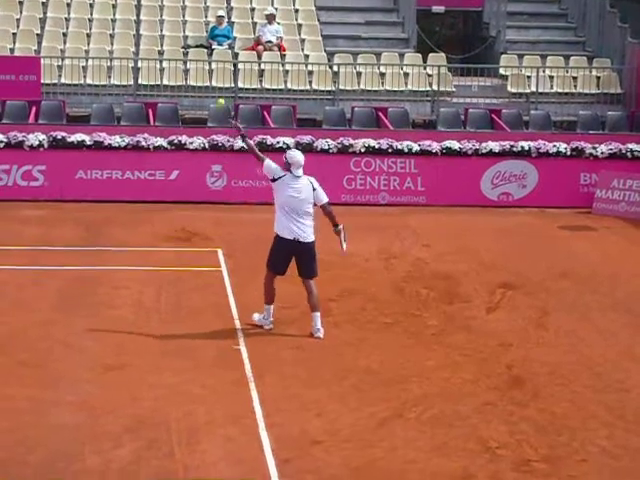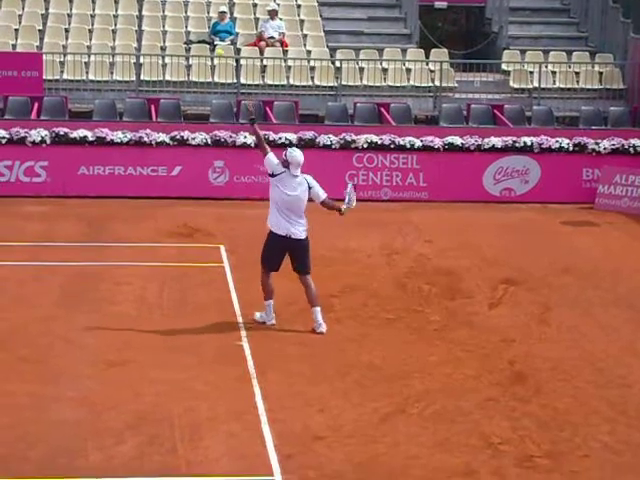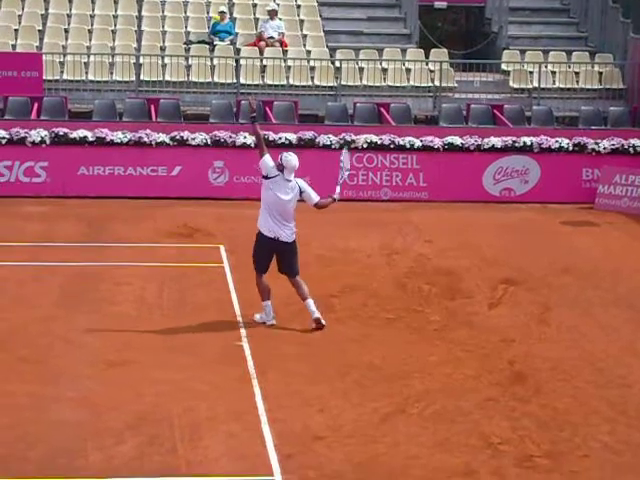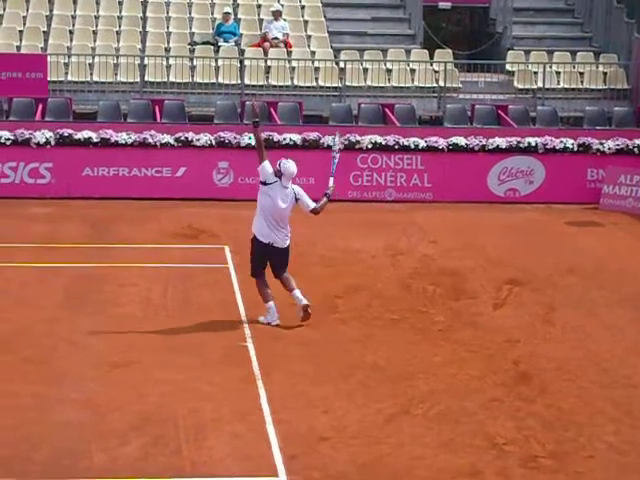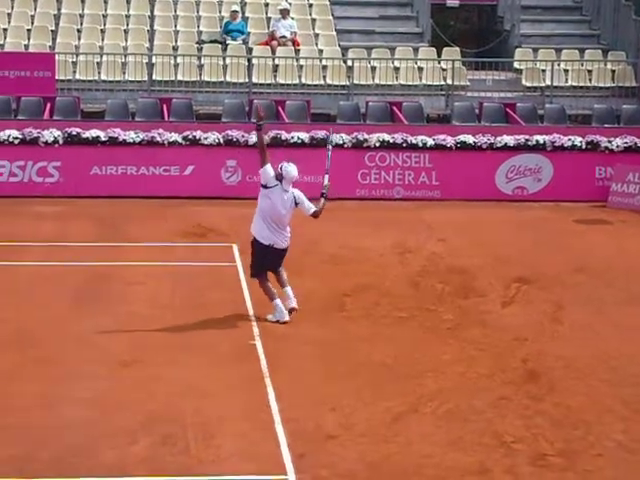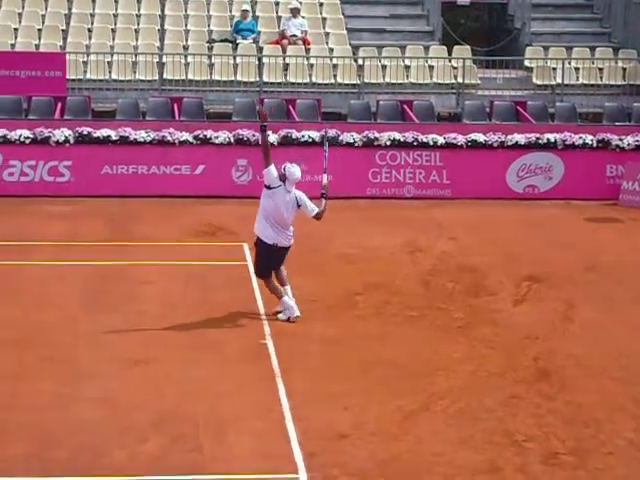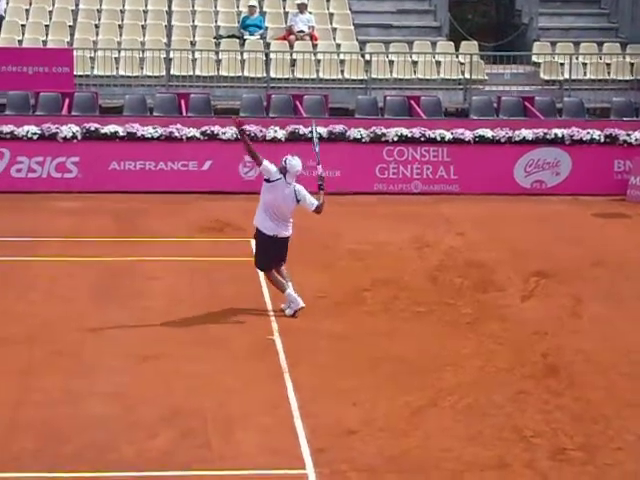
dt=0.1s
person 1, frame 1
left shoulder: (277, 176)
right shoulder: (311, 183)
left elbow: (257, 154)
right elbow: (326, 207)
left wrist: (242, 135)
right wrist: (337, 225)
left hip: (284, 238)
right hip: (306, 239)
left knee: (270, 276)
right knee: (308, 282)
left ankle: (267, 318)
right ankle: (317, 326)
person 1, frame 2
left shoulder: (277, 172)
right shoulder: (307, 181)
left elbow: (262, 145)
right elbow: (326, 202)
left wrist: (252, 121)
right wrist: (340, 208)
left hip: (277, 235)
right hip: (300, 237)
left knee: (266, 272)
right knee: (305, 278)
left ankle: (269, 315)
right ankle: (319, 322)
person 1, frame 3
left shoulder: (270, 175)
right shoulder: (299, 185)
left elbow: (260, 144)
right elbow: (319, 204)
left wrist: (253, 118)
right wrist: (332, 198)
left hip: (266, 235)
right hip: (287, 238)
left knee: (260, 274)
right knee: (294, 277)
left ankle: (268, 314)
right ankle: (314, 312)
person 1, frame 4
left shoulder: (268, 180)
right shoulder: (296, 192)
left elbow: (260, 149)
right elbow: (316, 210)
left wrist: (255, 123)
right wrist: (327, 197)
left hip: (261, 240)
right hip: (282, 242)
left knee: (259, 277)
right knee: (283, 275)
left ankle: (272, 315)
right ankle: (302, 301)
person 1, frame 5
left shoulder: (269, 183)
right shoulder: (295, 195)
left elbow: (262, 151)
right elbow: (316, 213)
left wrist: (259, 125)
right wrist: (323, 197)
left hip: (262, 241)
right hip: (282, 243)
left knee: (262, 277)
right knee: (277, 270)
left ankle: (280, 312)
right ankle: (290, 301)
person 1, frame 6
left shoulder: (272, 184)
right shoulder: (299, 197)
left elbow: (266, 153)
right elbow: (318, 216)
left wrist: (263, 126)
right wrist: (325, 193)
left hip: (265, 241)
right hip: (284, 241)
left knee: (266, 276)
right knee: (276, 270)
left ankle: (290, 308)
right ankle: (288, 302)
person 1, frame 7
left shoulder: (272, 177)
right shoulder: (298, 190)
left elbow: (254, 155)
right elbow: (319, 209)
left wrist: (242, 132)
right wrist: (321, 188)
left hip: (266, 233)
right hip: (284, 234)
left knee: (268, 270)
right knee: (279, 265)
left ankle: (294, 300)
right ankle: (292, 298)
